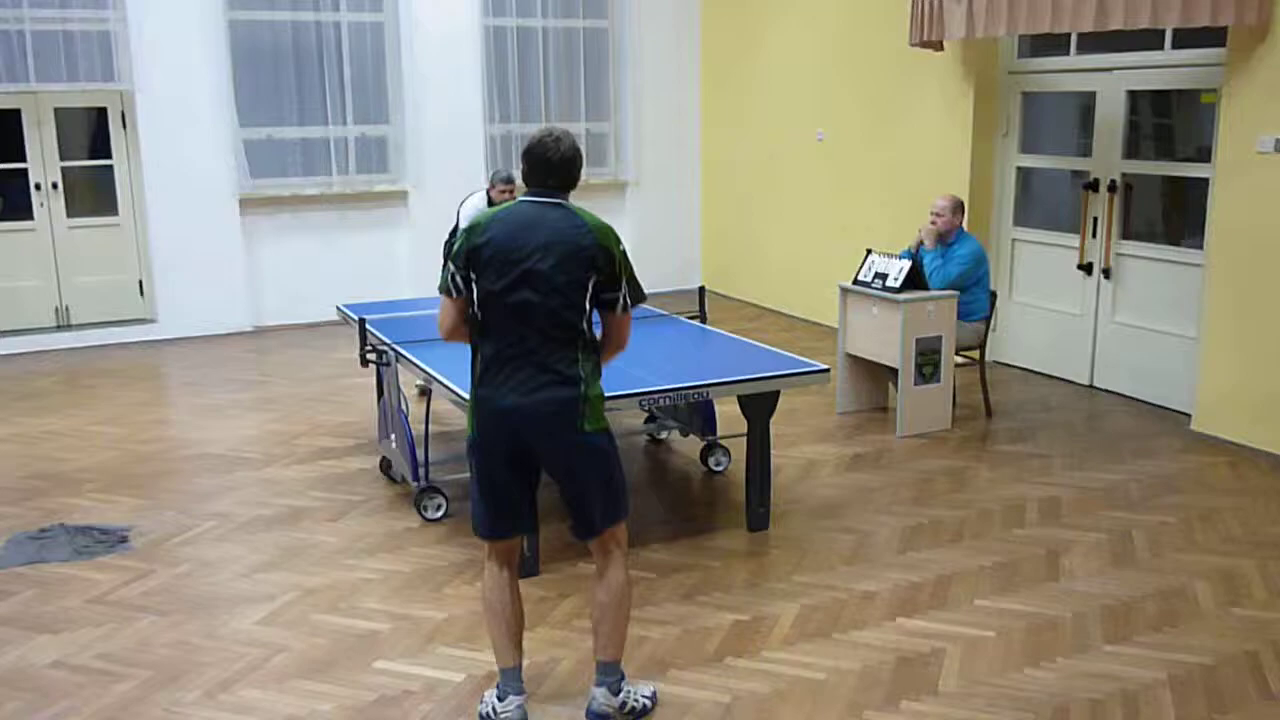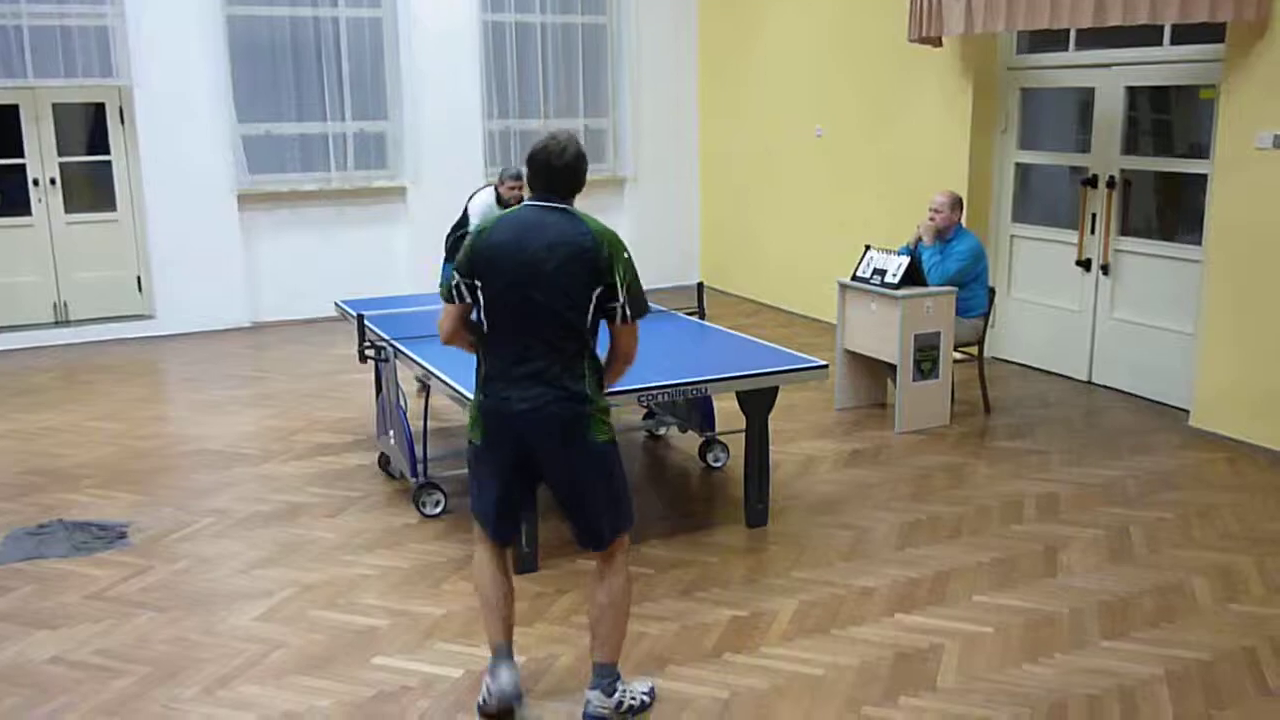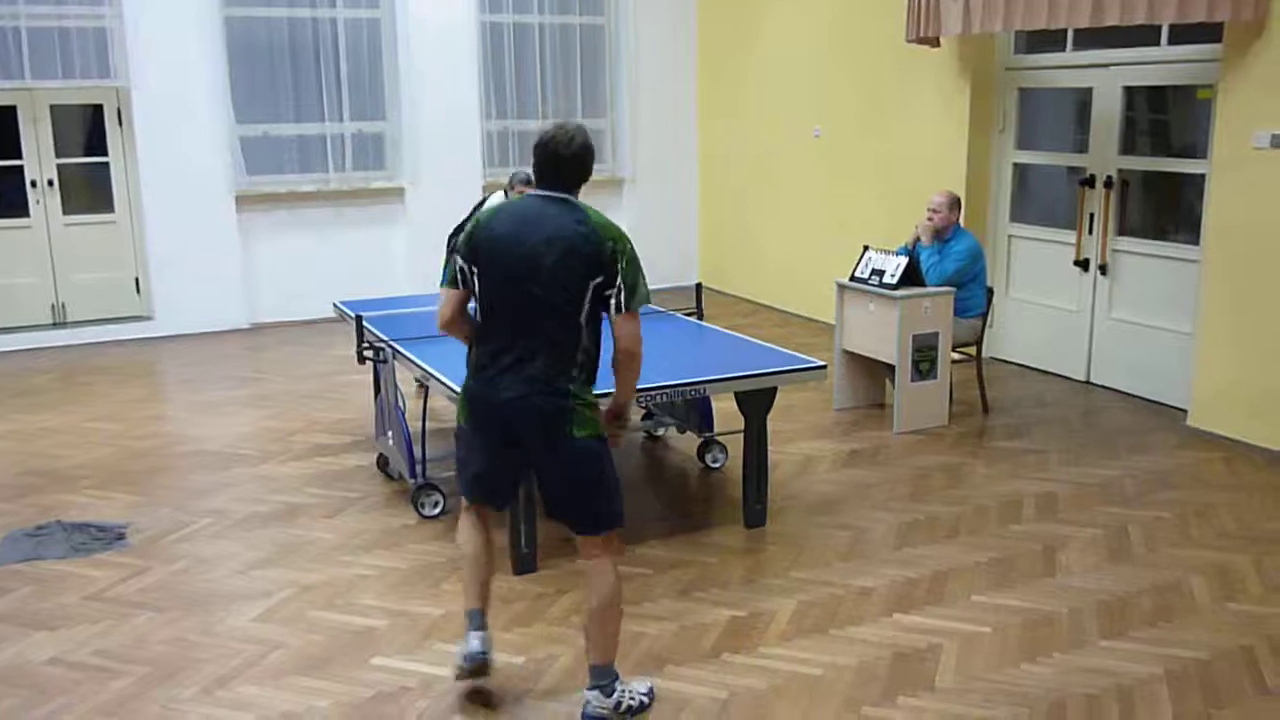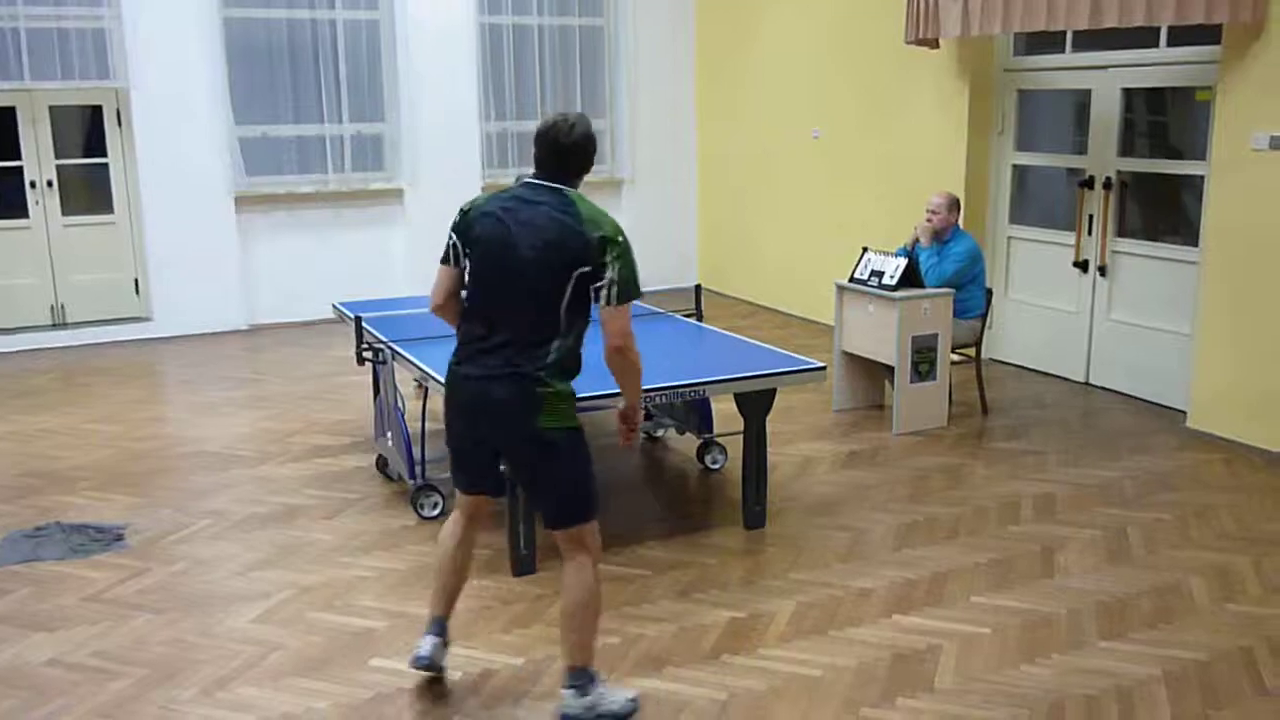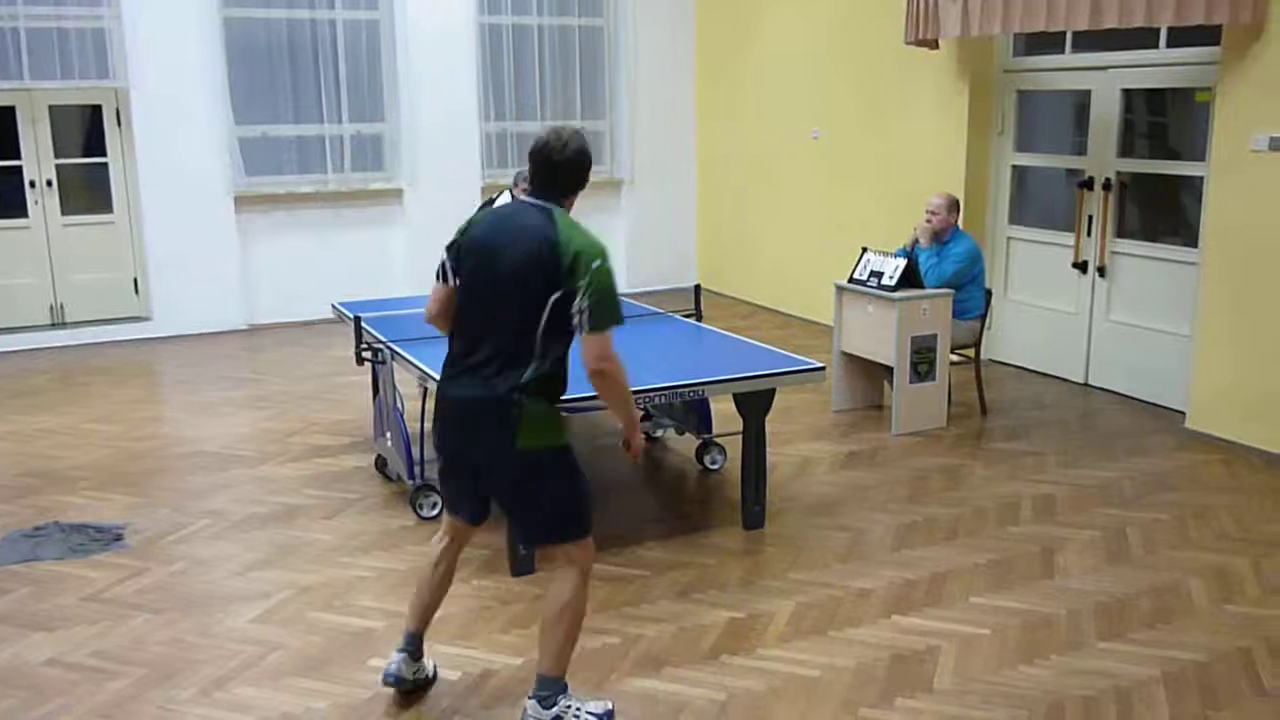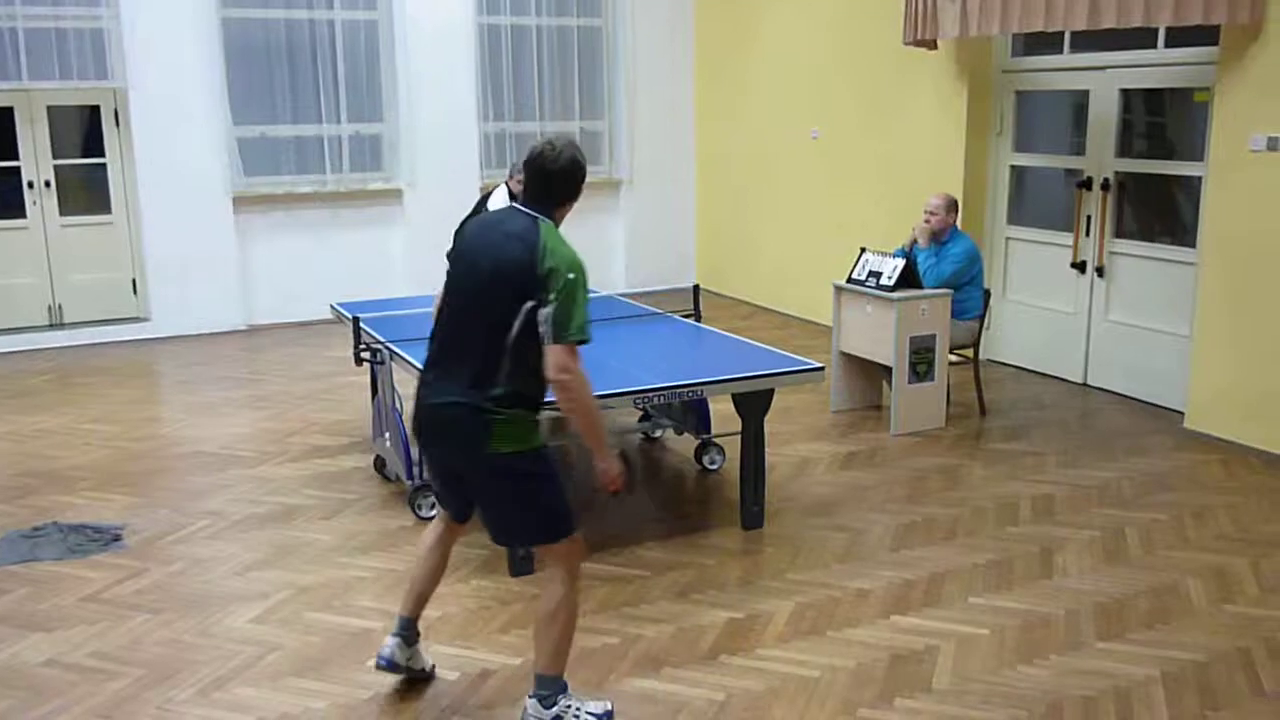
dt=0.1s
person 1, frame 1
left shoulder: (478, 232)
right shoulder: (598, 236)
left elbow: (450, 326)
right elbow: (617, 335)
left hip: (494, 411)
right hip: (569, 410)
left knee: (500, 553)
right knee: (611, 543)
person 1, frame 2
left shoulder: (483, 237)
right shoulder: (604, 243)
left elbow: (450, 331)
right elbow: (626, 348)
left hip: (498, 415)
right hip: (576, 417)
left knee: (489, 544)
right knee: (612, 552)
left ankle: (501, 671)
person 1, frame 3
left shoulder: (484, 224)
right shoulder: (607, 238)
left elbow: (449, 318)
right elbow: (627, 346)
right wrist: (622, 403)
left hip: (487, 402)
right hip: (564, 410)
left knee: (475, 514)
right knee: (601, 548)
left ankle: (475, 634)
person 1, frame 4
left shoulder: (479, 211)
right shoulder: (599, 231)
left elbow: (441, 300)
right elbow: (619, 341)
right wrist: (633, 404)
left hip: (467, 389)
right hip: (538, 401)
left knee: (469, 510)
right knee: (580, 545)
left ankle: (435, 638)
person 1, frame 5
left shoulder: (478, 226)
right shoulder: (582, 250)
left elbow: (439, 312)
right elbow: (600, 361)
right wrist: (630, 424)
left hip: (455, 409)
right hip: (519, 424)
left knee: (457, 526)
right knee: (574, 557)
left ankle: (407, 656)
person 1, frame 6
left shoulder: (476, 228)
right shoulder: (559, 261)
right elbow: (561, 374)
right wrist: (603, 453)
left hip: (434, 409)
right hip: (496, 427)
left knee: (450, 520)
right knee: (563, 557)
left ankle: (402, 641)
